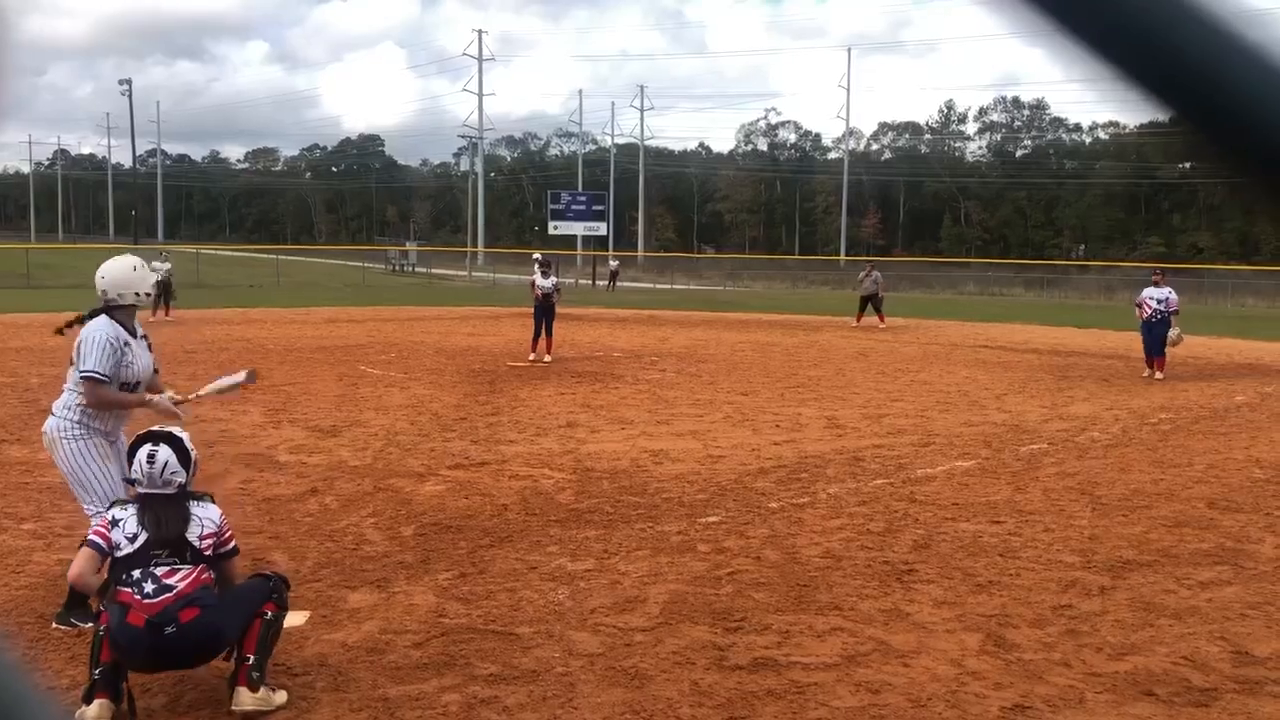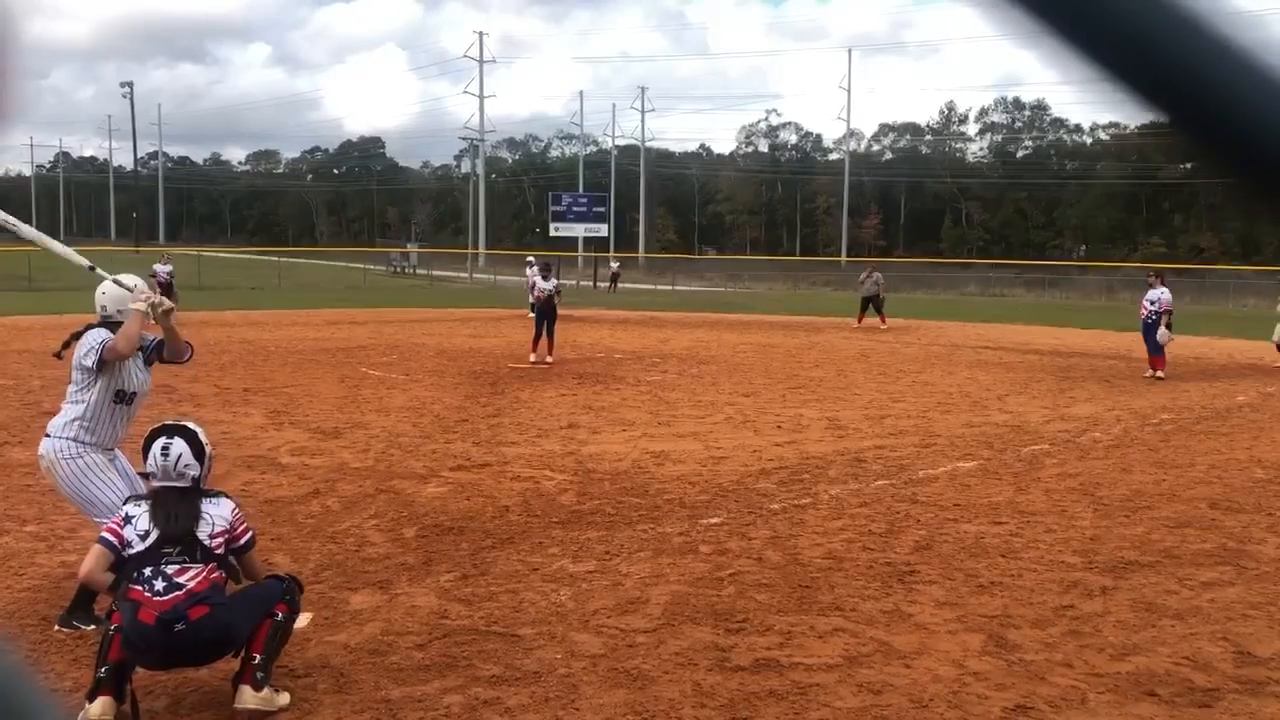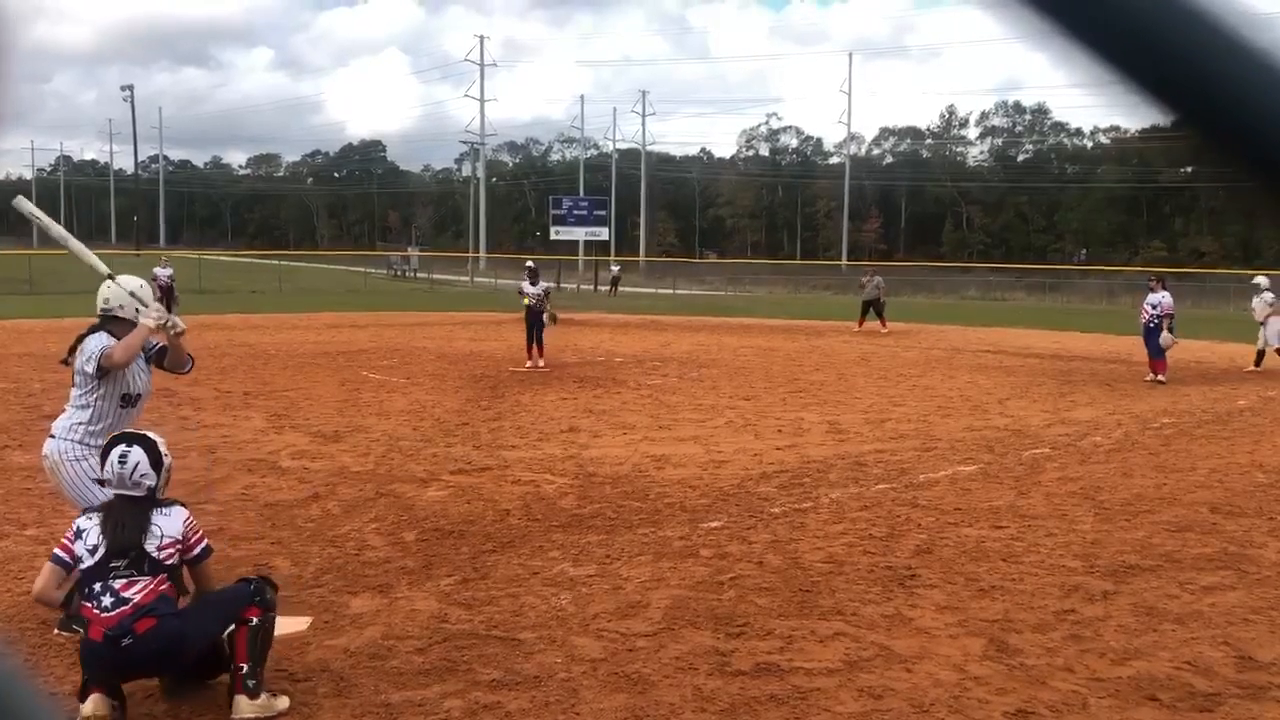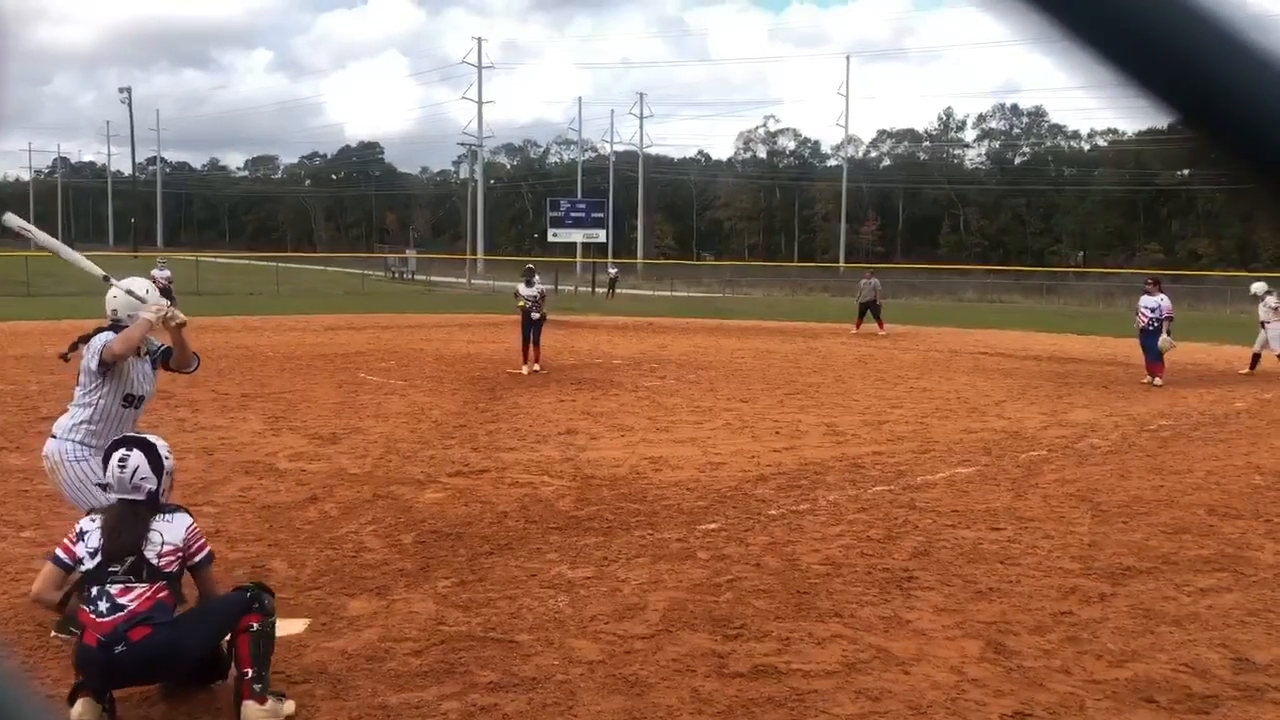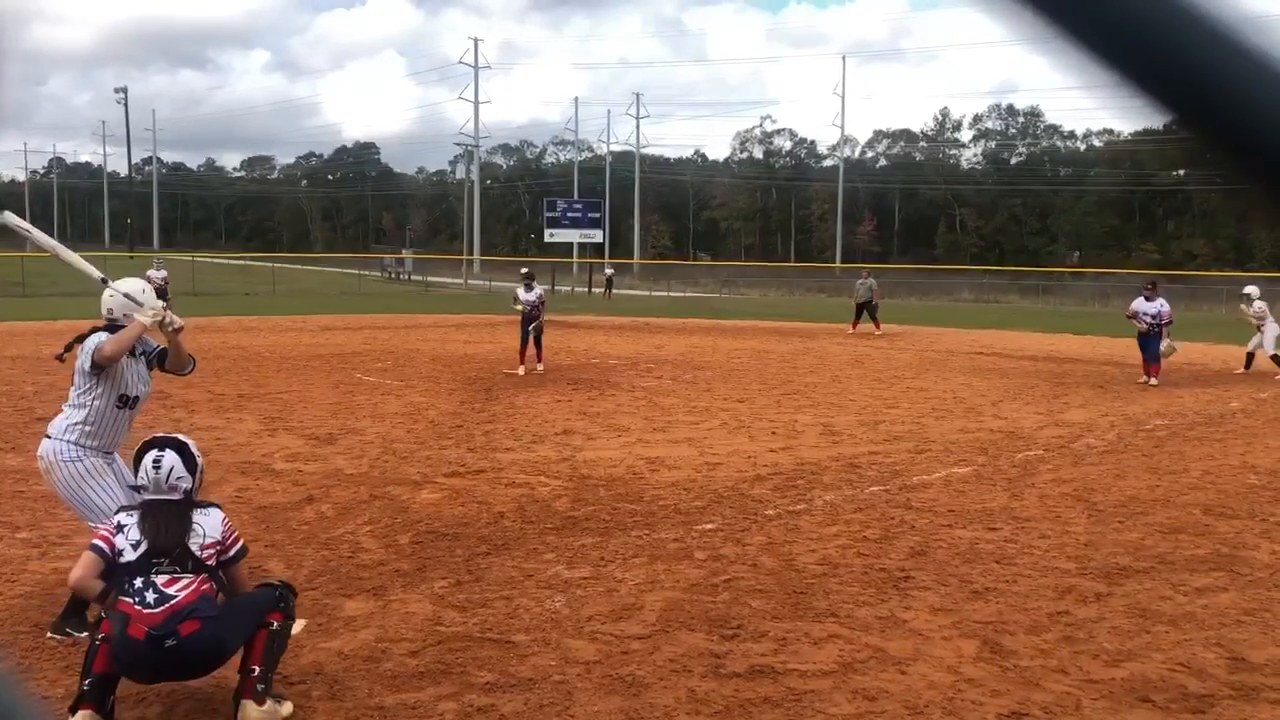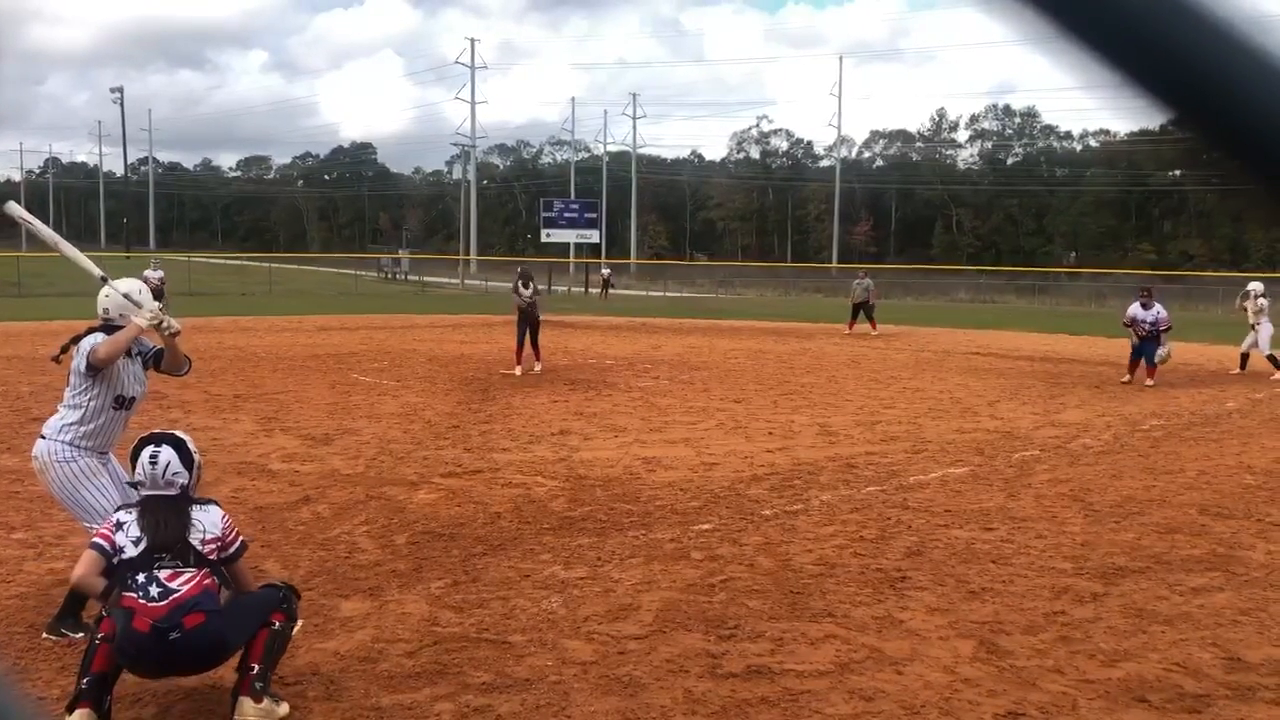
dt=0.7s
person 1, frame 1
left shoulder: (133, 330)
right shoulder: (100, 334)
left elbow: (150, 374)
right elbow: (95, 395)
left wrist: (165, 393)
right wrist: (149, 402)
left hip: (107, 434)
right hip: (74, 434)
right knee: (109, 516)
right ankle: (72, 610)
person 1, frame 2
left shoulder: (139, 341)
right shoulder: (95, 339)
left elbow: (181, 354)
right elbow: (123, 350)
left wrist: (165, 321)
right wrist: (141, 311)
left hip: (102, 449)
right hip: (69, 449)
right ankle: (77, 613)
person 1, frame 3
left shoulder: (138, 341)
right shoulder: (97, 344)
left elbow: (180, 364)
right elbow: (119, 358)
left wrist: (173, 338)
right wrist: (147, 326)
left hip: (105, 449)
right hip: (70, 464)
right ankle: (80, 613)
person 1, frame 4
left shoulder: (147, 346)
right shoulder: (104, 342)
left elbow: (185, 363)
right elbow: (117, 351)
left wrist: (176, 331)
right wrist: (149, 319)
left hip: (106, 451)
right hip: (73, 450)
person 1, frame 5
left shoulder: (143, 347)
right shoulder: (98, 343)
left elbow: (182, 366)
right elbow: (109, 353)
left wrist: (172, 335)
right wrist: (143, 323)
left hip: (101, 452)
right hip: (68, 451)
right ankle: (70, 618)
person 1, frame 6
left shoulder: (138, 348)
right shoulder: (93, 344)
left elbow: (178, 367)
right elbow: (104, 356)
left wrist: (169, 338)
right wrist: (139, 325)
left hip: (96, 453)
right hip: (63, 452)
right ankle: (65, 620)
person 2, frame 1
left shoulder: (117, 515)
right shoulder: (209, 512)
left elbow: (78, 576)
right elbow: (229, 585)
left wrist: (117, 595)
left hip: (133, 648)
right hip: (198, 638)
left knee: (112, 607)
right knee: (271, 586)
left ankle: (101, 696)
right ankle: (249, 686)
person 2, frame 2
left shoulder: (131, 511)
right shoulder: (222, 507)
left elbow: (89, 574)
right elbow: (255, 575)
left wrist: (131, 592)
right wrist: (237, 542)
left hip: (144, 645)
right hip: (208, 636)
left knee: (124, 607)
right knee: (284, 588)
left ankle: (104, 695)
right ankle: (253, 685)
person 2, frame 3
left shoulder: (84, 523)
right shoulder: (176, 517)
left elbow: (42, 591)
right elbow: (208, 591)
left wrist: (93, 610)
left hip: (99, 658)
right hip: (163, 646)
right knee: (257, 591)
left ankle: (98, 694)
right ankle: (248, 694)
person 2, frame 4
left shoulder: (88, 526)
right shoulder: (179, 523)
left elbow: (41, 592)
right elbow: (210, 597)
left wrist: (91, 612)
left hip: (96, 662)
right hip: (156, 656)
right knee: (253, 599)
person 2, frame 5
left shoulder: (121, 522)
right shoulder: (213, 518)
left elbow: (79, 580)
right elbow: (241, 592)
left wrist: (125, 604)
left hip: (134, 659)
right hip: (199, 650)
left knee: (112, 616)
right knee: (277, 596)
person 2, frame 6
left shoulder: (120, 520)
right shoulder: (213, 515)
left elbow: (81, 578)
right elbow: (245, 589)
left wrist: (128, 601)
left hip: (138, 653)
right hip: (203, 643)
left knee: (113, 614)
right knee: (280, 597)
